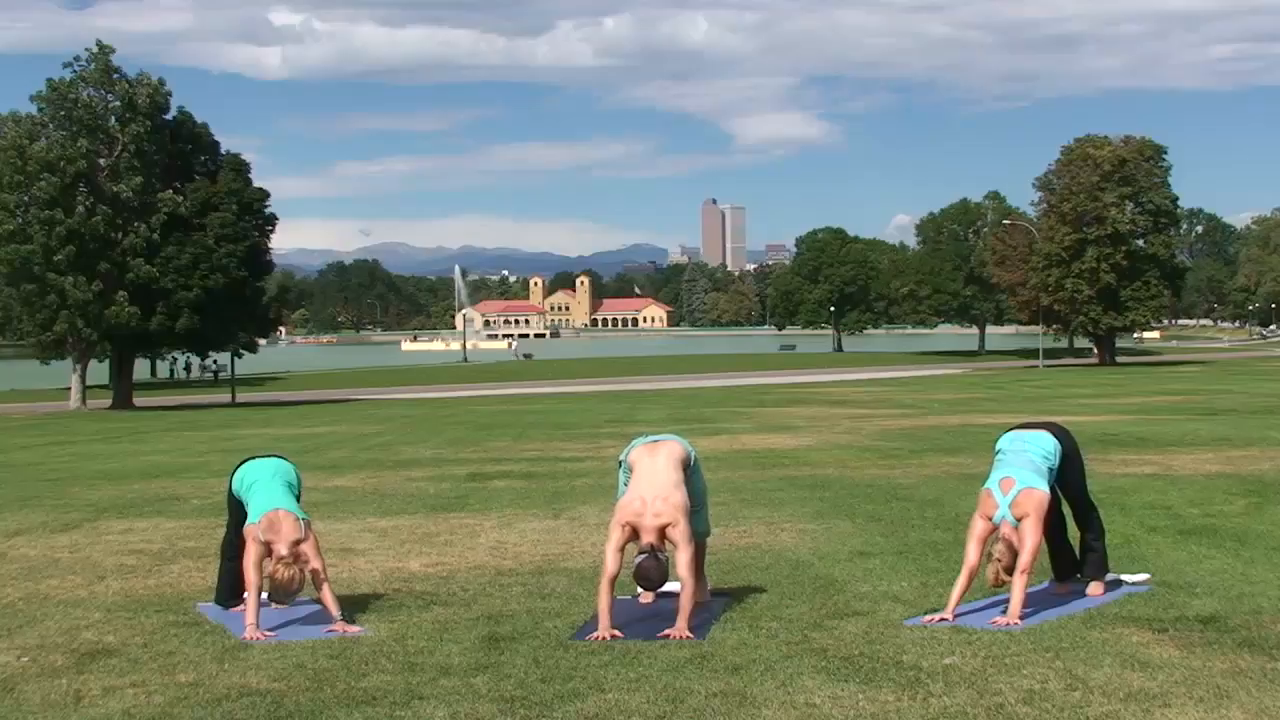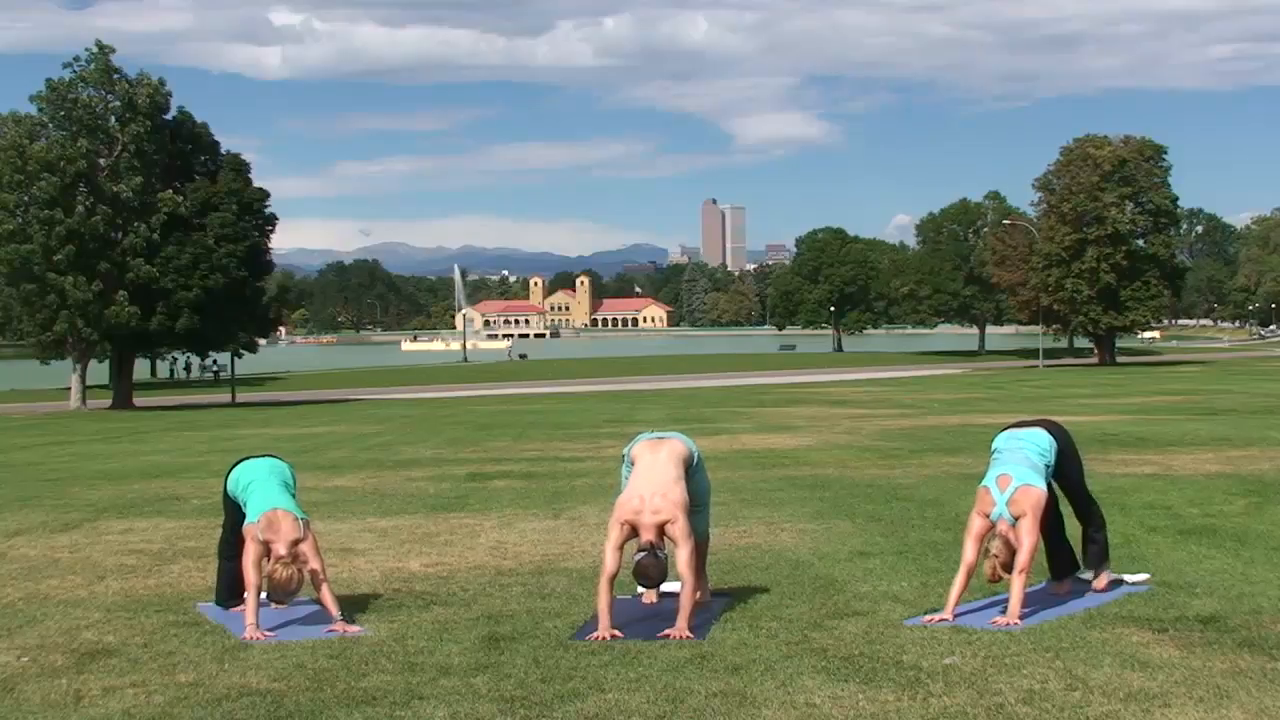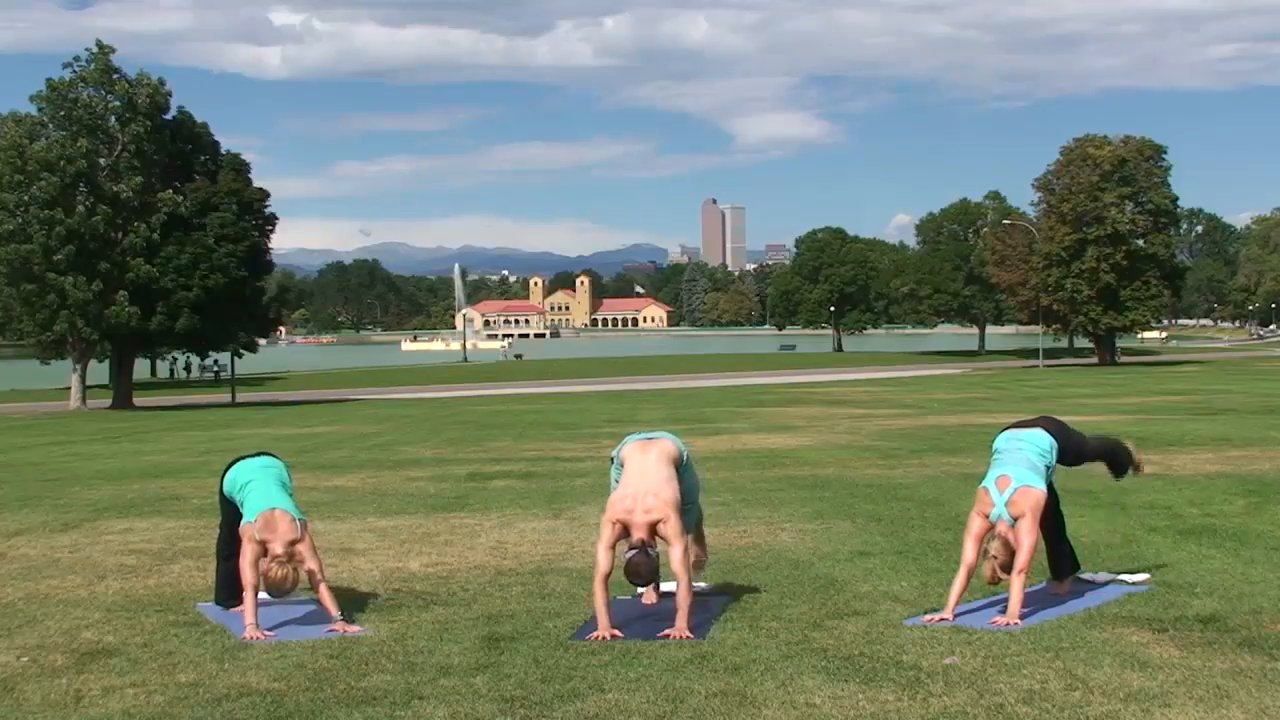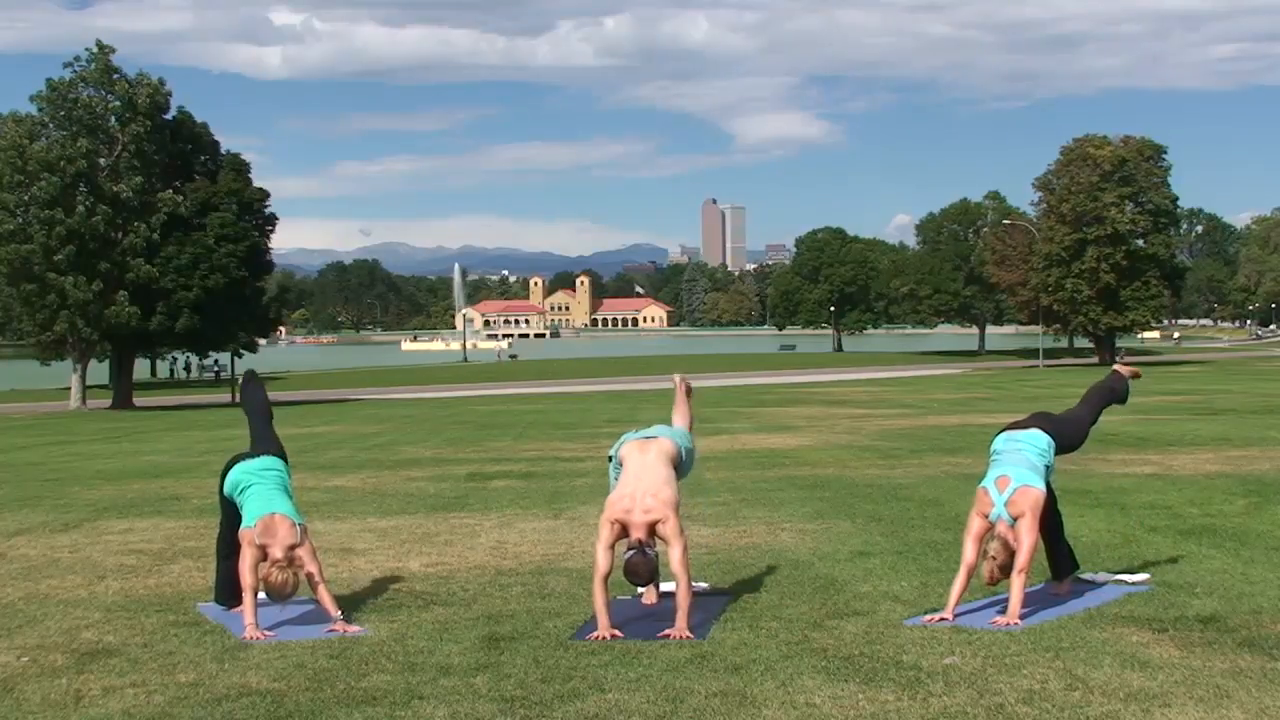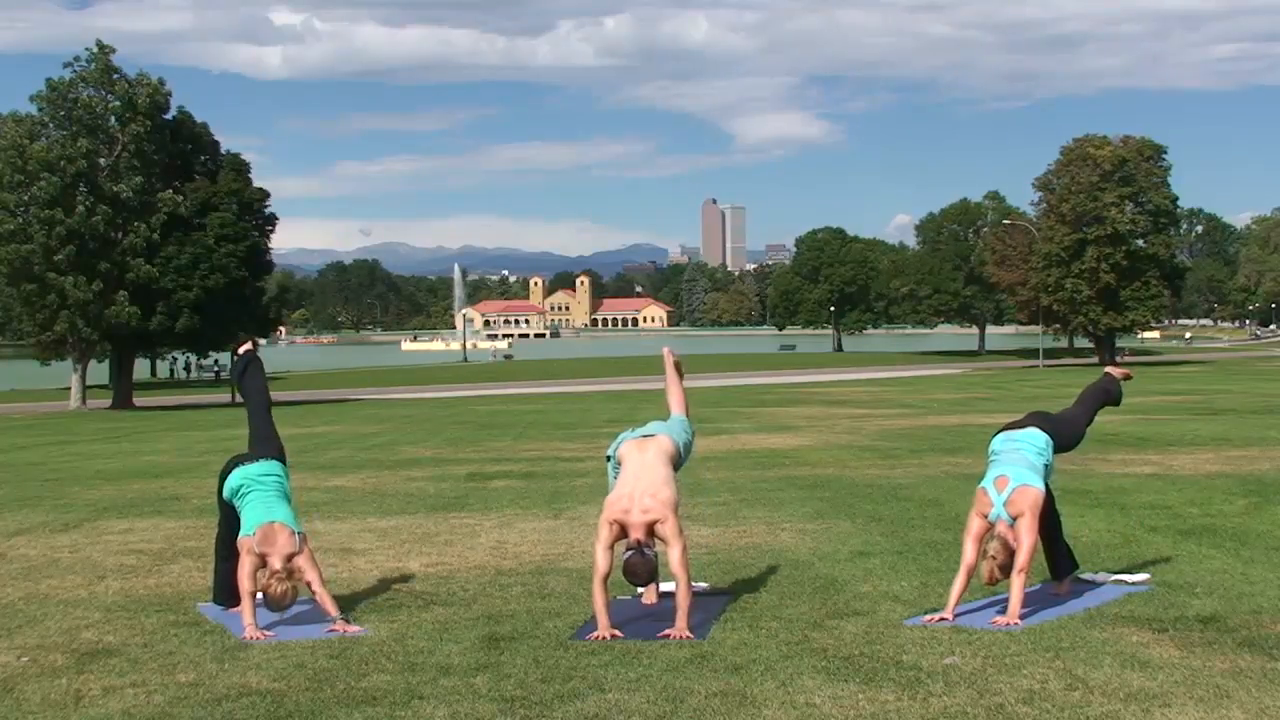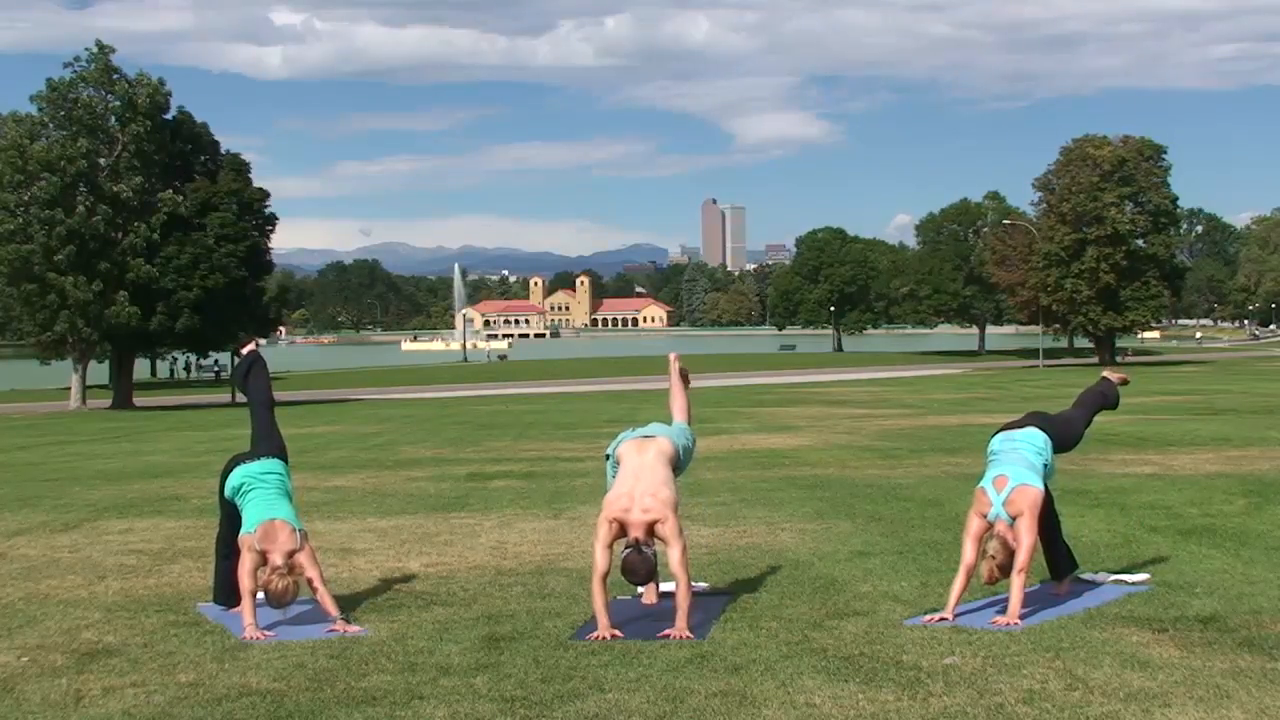
dt=0.5s
person 1, frame 1
left shoulder: (676, 523)
right shoulder: (622, 524)
left elbow: (686, 579)
right elbow: (607, 578)
left wrist: (682, 625)
right wrist: (603, 626)
left hip: (679, 451)
right hip: (636, 453)
left knee: (696, 527)
left ankle: (700, 578)
right ankle: (648, 588)
person 1, frame 2
left shoulder: (674, 520)
right shoulder: (622, 521)
left elbow: (687, 578)
right elbow: (606, 576)
left wrist: (682, 625)
right wrist: (603, 626)
left hip: (683, 450)
right hip: (638, 449)
left knee: (697, 525)
left ankle: (702, 577)
right ankle: (652, 586)
person 1, frame 3
left shoulder: (667, 518)
right shoulder: (613, 521)
left elbow: (683, 577)
right elbow: (600, 577)
left wrist: (681, 625)
right wrist: (603, 625)
left hip: (671, 448)
right hip: (628, 450)
left knee: (688, 518)
left ankle: (697, 541)
right ankle: (652, 584)
person 1, frame 4
left shoulder: (665, 517)
right shoulder: (612, 519)
left elbow: (682, 576)
right elbow: (600, 577)
left wrist: (682, 625)
right wrist: (603, 625)
left hip: (667, 443)
right hip: (627, 446)
left knee: (682, 432)
left ankle: (681, 389)
right ankle: (650, 584)
person 1, frame 5
left shoulder: (664, 519)
right shoulder: (611, 520)
left elbow: (682, 577)
right elbow: (599, 577)
left wrist: (681, 624)
right wrist: (603, 625)
left hip: (666, 442)
right hip: (626, 447)
left knee: (679, 419)
left ankle: (669, 361)
right ankle: (651, 584)
person 1, frame 6
left shoulder: (664, 517)
right shoulder: (610, 519)
left elbow: (682, 577)
right elbow: (598, 577)
left wrist: (682, 625)
right wrist: (603, 625)
left hip: (666, 444)
right hip: (624, 447)
left knee: (682, 429)
left ankle: (674, 368)
right ankle: (651, 584)
person 2, frame 1
left shoulder: (304, 535)
right shoulder: (257, 537)
left elbow: (322, 580)
right elbow: (253, 588)
left wrist: (339, 619)
right wrist: (251, 627)
right hip: (246, 476)
right knee: (236, 541)
left ankle: (278, 596)
right ankle: (228, 597)
person 2, frame 2
left shoulder: (302, 534)
right shoulder: (255, 537)
left elbow: (321, 580)
right elbow: (252, 587)
left wrist: (339, 619)
right wrist: (251, 626)
right hip: (240, 476)
right knee: (233, 542)
left ankle: (276, 596)
right ankle: (229, 598)
person 2, frame 3
left shoulder: (300, 534)
right shoulder: (252, 536)
left elbow: (319, 581)
right elbow: (250, 587)
left wrist: (339, 619)
right wrist: (251, 626)
right hip: (236, 476)
right knee: (230, 543)
right ankle: (228, 599)
person 2, frame 4
left shoulder: (298, 541)
right shoulder: (252, 542)
left elbow: (318, 582)
right elbow: (248, 588)
left wrist: (339, 617)
right wrist: (250, 626)
left hip: (271, 464)
right hip: (238, 475)
left knee: (261, 420)
right knee: (230, 542)
left ankle: (250, 380)
right ankle: (227, 599)
person 2, frame 5
left shoulder: (297, 546)
right shoulder: (250, 548)
left elbow: (318, 587)
right elbow: (246, 591)
left wrist: (339, 619)
right wrist: (250, 626)
left hip: (270, 468)
right hip: (237, 477)
left knee: (260, 410)
right knee: (228, 543)
left ankle: (247, 357)
right ankle: (225, 600)
person 2, frame 6
left shoulder: (298, 543)
right shoulder: (251, 545)
left elbow: (318, 585)
right elbow: (247, 591)
left wrist: (339, 618)
right wrist: (250, 626)
left hip: (272, 466)
right hip: (238, 475)
left knee: (263, 410)
right knee: (229, 542)
left ankle: (251, 357)
right ankle: (226, 600)
person 3, frame 1
left shoulder: (1029, 511)
right shoulder: (984, 515)
left elbow: (1023, 570)
right elbow: (968, 567)
left wrist: (1012, 614)
right wrist: (948, 610)
left hip: (1053, 442)
left knee: (1081, 506)
right knee: (1050, 517)
left ankle: (1096, 575)
right ankle: (1065, 575)
person 3, frame 2
left shoulder: (1025, 508)
right shoulder: (981, 513)
left elbow: (1021, 569)
right elbow: (966, 566)
left wrist: (1012, 614)
right wrist: (947, 610)
left hip: (1048, 438)
left knee: (1079, 497)
right knee: (1047, 516)
left ankle: (1100, 565)
right ankle: (1063, 574)
person 3, frame 3
left shoulder: (1026, 509)
right shoulder: (982, 512)
left elbow: (1020, 570)
right elbow: (966, 566)
left wrist: (1012, 614)
right wrist: (948, 610)
left hip: (1048, 437)
right hip: (1009, 439)
left knee: (1094, 451)
right knee: (1047, 517)
left ankle: (1126, 456)
right ankle: (1063, 574)
person 3, frame 4
left shoulder: (1025, 508)
right shoulder: (981, 511)
left elbow: (1021, 569)
right elbow: (966, 566)
left wrist: (1013, 614)
right wrist: (948, 609)
left hip: (1044, 437)
right hip: (1007, 440)
left knee: (1085, 412)
right knee: (1047, 519)
left ankle: (1118, 376)
right ankle: (1063, 575)
person 3, frame 5
left shoulder: (1025, 507)
right shoulder: (981, 511)
left elbow: (1020, 569)
right elbow: (966, 566)
left wrist: (1012, 614)
right wrist: (948, 610)
left hip: (1042, 435)
right hip: (1006, 440)
left knee: (1081, 413)
right knee: (1045, 517)
left ankle: (1111, 378)
right ankle: (1063, 574)
person 3, frame 6
left shoulder: (1024, 506)
right shoulder: (980, 510)
left elbow: (1020, 569)
right elbow: (966, 565)
left wrist: (1012, 614)
right wrist: (948, 610)
left hip: (1040, 436)
right hip: (1004, 440)
left knee: (1079, 415)
right knee: (1044, 518)
left ankle: (1108, 382)
right ankle: (1063, 573)
